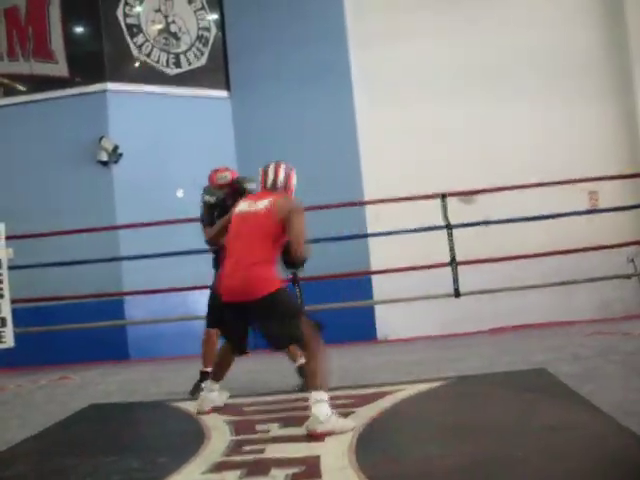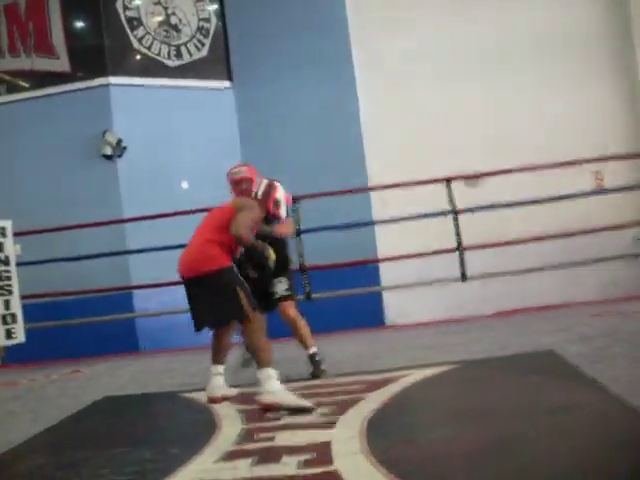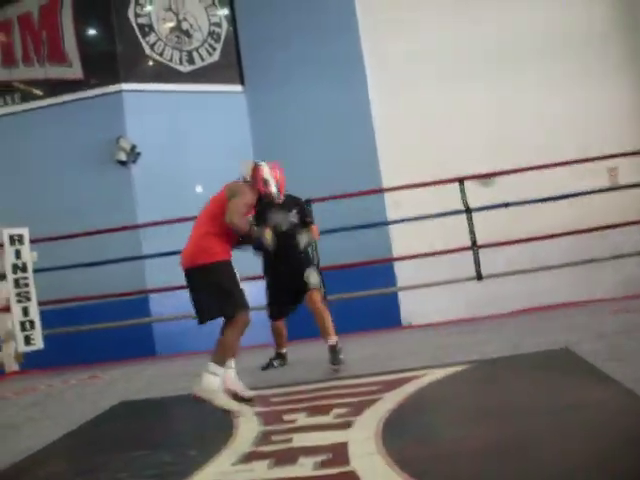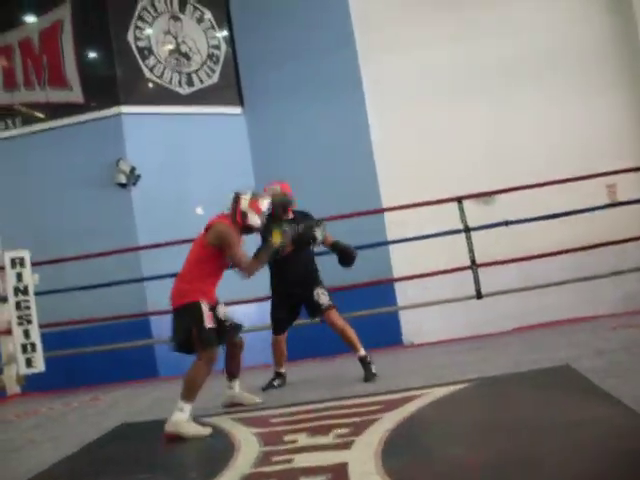
dt=0.2s
person 1, frame 1
left shoulder: (243, 204)
right shoulder: (289, 205)
left elbow: (212, 236)
right elbow: (299, 255)
right wrist: (291, 253)
left hip: (230, 286)
right hip: (260, 286)
left knee: (234, 343)
right knee: (313, 343)
left ankle: (211, 395)
right ankle: (320, 415)
person 1, frame 2
left shoulder: (238, 205)
right shoulder: (253, 207)
right elbow: (238, 232)
right wrist: (262, 250)
left hip: (190, 265)
right hip: (210, 264)
left knee: (226, 323)
right knee: (254, 322)
left ankle: (216, 385)
right ankle: (272, 390)
person 1, frame 3
left shoulder: (237, 190)
right shoulder: (244, 191)
right elbow: (232, 222)
left wrist: (258, 233)
right wrist: (261, 235)
left hip: (195, 257)
right hip: (209, 257)
left knee: (237, 315)
right knee: (239, 317)
left ankle: (227, 378)
right ankle: (210, 382)
person 1, frame 4
left shoulder: (224, 223)
right shoulder: (224, 230)
right elbow: (246, 268)
right wrist: (270, 248)
left hip: (202, 295)
right hip: (191, 297)
left knee: (234, 341)
right knee: (207, 355)
left ankle: (234, 392)
right ankle: (179, 419)
person 2, frame 1
right shoulder: (212, 212)
right elbow: (213, 242)
right wrist: (210, 208)
right knee: (212, 331)
left ankle: (303, 368)
right ankle: (205, 377)
person 2, frame 2
left shoulder: (270, 201)
left elbow: (286, 228)
left wrist: (261, 230)
left hip: (277, 267)
right hip: (254, 270)
left knee: (288, 311)
left ankle: (315, 357)
person 2, frame 3
left shoulder: (296, 203)
right shoulder: (258, 209)
left elbow: (313, 229)
left wrist: (307, 238)
left hip: (303, 264)
right hip: (277, 271)
left knee: (315, 300)
right knee: (277, 318)
left ankle: (335, 350)
right ankle: (280, 354)
person 2, frame 4
left shoulder: (303, 217)
right shoulder: (269, 223)
left elbow: (322, 237)
right elbow: (277, 249)
left wrist: (336, 246)
right wrist: (299, 236)
left hip: (309, 280)
right hip: (282, 287)
left knee: (333, 319)
right knee: (278, 334)
left ankle: (365, 359)
right ankle: (279, 374)
